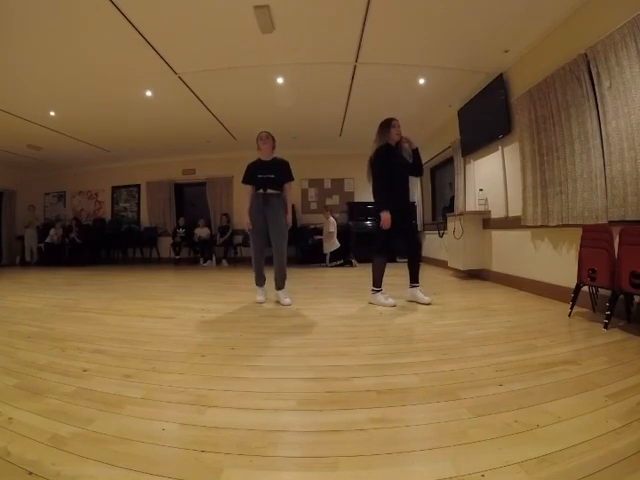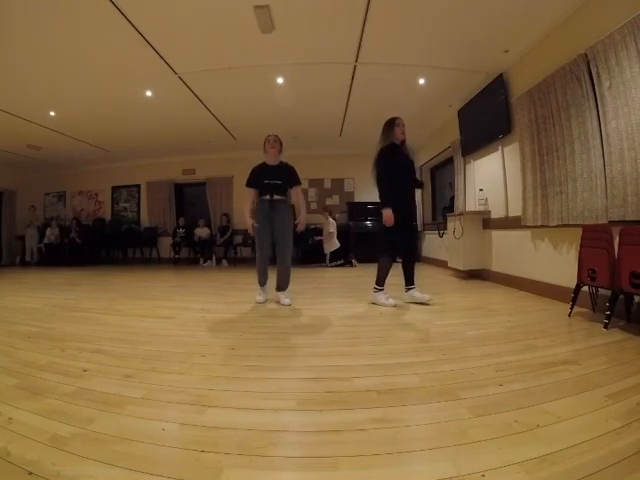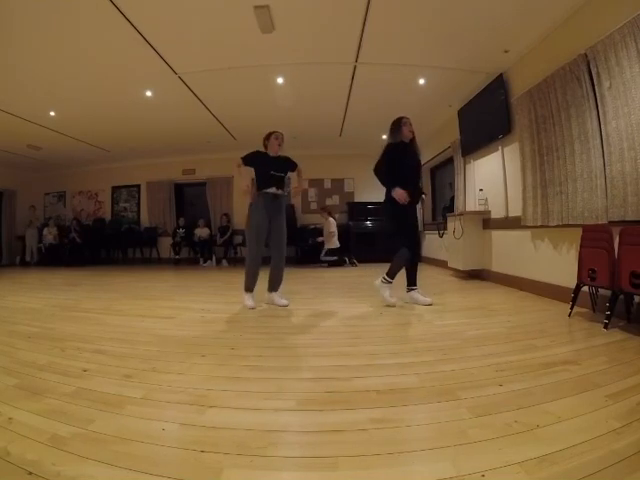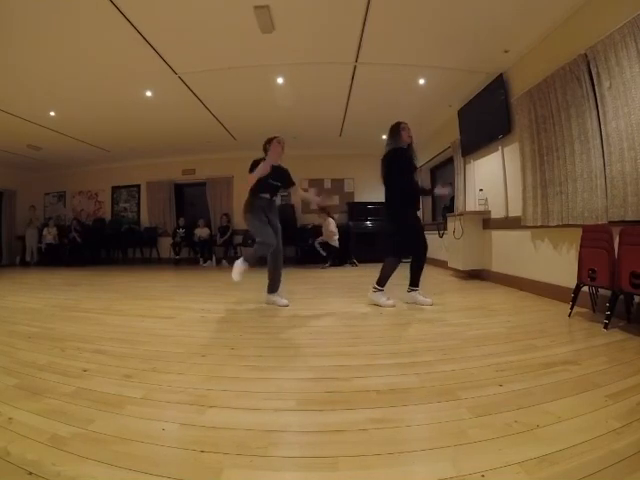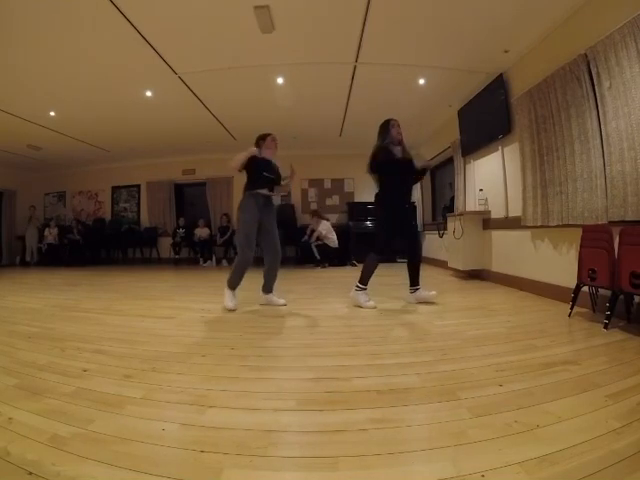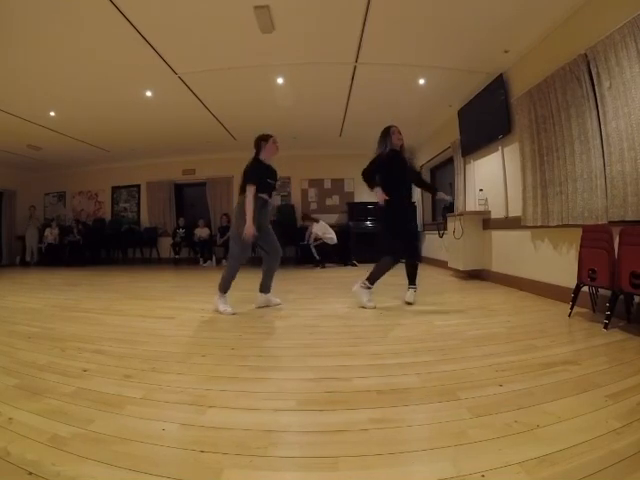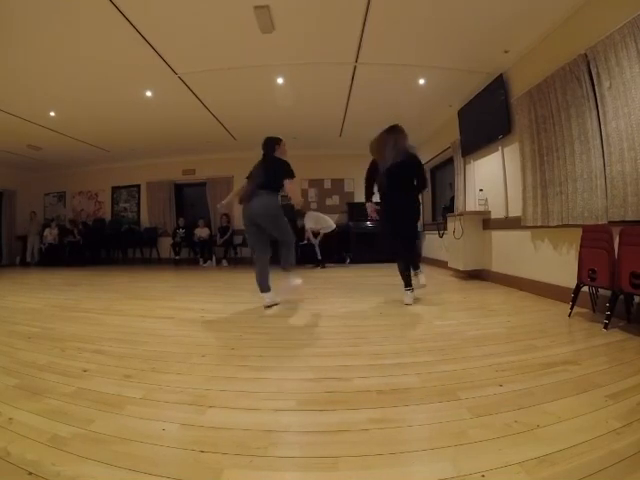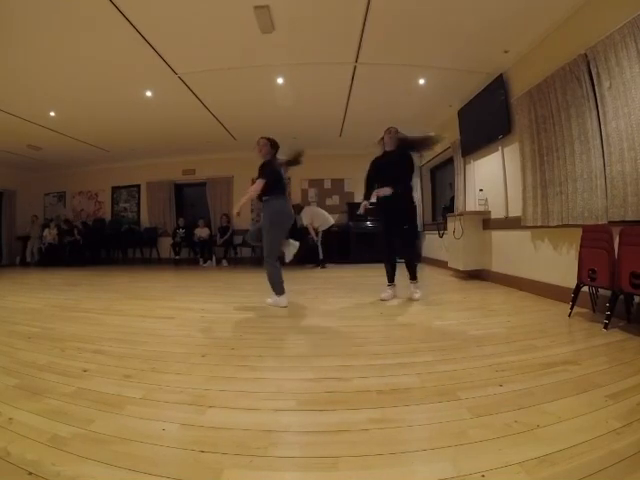
dt=0.3s
person 1, frame 1
left shoulder: (400, 155)
right shoulder: (381, 154)
left elbow: (418, 172)
right elbow: (378, 185)
left wrist: (413, 148)
right wrist: (383, 210)
left hip: (404, 208)
right hip: (388, 209)
left knee: (414, 245)
right knee: (383, 248)
left ankle: (414, 288)
right ankle: (376, 292)
person 1, frame 2
left shoulder: (404, 153)
right shoulder: (387, 152)
right elbow: (382, 181)
left wrist: (422, 184)
right wrist: (386, 206)
left hip: (407, 207)
right hip: (393, 208)
left knee: (410, 248)
right knee: (391, 248)
left ankle: (410, 290)
right ankle: (378, 291)
person 1, frame 3
left shoulder: (412, 151)
right shoulder: (394, 148)
right elbow: (379, 170)
left wrist: (419, 193)
right wrist: (393, 188)
left hip: (409, 205)
right hip: (397, 205)
left knee: (414, 246)
right knee: (409, 244)
left ankle: (411, 290)
right ankle: (386, 281)
person 1, frame 4
left shoulder: (405, 156)
right shoulder: (394, 155)
right elbow: (393, 181)
left wrist: (432, 191)
left hip: (407, 210)
right hip: (398, 210)
left knee: (420, 248)
right knee: (399, 249)
left ankle: (413, 291)
right ankle: (377, 291)
person 1, frame 5
left shoulder: (404, 155)
right shoulder: (383, 151)
left elbow: (412, 178)
right elbow: (374, 168)
left wrist: (422, 169)
right wrist: (394, 156)
left hip: (403, 206)
right hip: (388, 205)
left knee: (414, 246)
right knee: (381, 246)
left ankle: (415, 290)
right ankle: (360, 290)
person 1, frame 6
left shoulder: (403, 160)
right shoulder: (387, 157)
left elbow: (417, 179)
right elbow: (366, 173)
left wrist: (436, 192)
right wrist: (376, 187)
left hip: (404, 211)
right hip: (394, 211)
left knee: (411, 250)
right knee: (395, 252)
left ankle: (411, 289)
right ankle: (364, 287)
person 1, frame 7
left shoulder: (378, 160)
right shoulder: (410, 158)
left elbow: (369, 181)
right elbow: (422, 183)
left wrist: (369, 202)
left hip: (389, 210)
right hip: (410, 208)
left knee: (400, 247)
right knee: (411, 242)
left ankle: (408, 290)
right ankle: (417, 272)
person 1, frame 8
left shoulder: (404, 156)
right shoulder: (378, 161)
left elbow: (405, 181)
right elbow: (370, 182)
left wrist: (391, 189)
right wrist: (366, 199)
left hip: (405, 207)
right hip: (386, 210)
left knee: (408, 246)
right knee: (388, 247)
left ankle: (414, 283)
right ankle: (391, 286)
person 2, frame 1
left shoulder: (282, 164)
right shoulder: (252, 167)
left elbow: (287, 190)
right elbow: (249, 192)
left wrist: (289, 212)
right wrist: (247, 214)
left hip: (277, 204)
right hip: (258, 205)
left knee: (280, 248)
right knee: (257, 249)
left ankle: (280, 289)
right ankle: (260, 288)
person 2, frame 2
left shoulder: (287, 169)
right shoulder: (258, 170)
left elbow: (297, 192)
right elbow: (251, 195)
left wrist: (302, 214)
right wrist: (248, 216)
left hip: (282, 210)
right hip: (262, 210)
left knee: (285, 253)
right knee: (263, 253)
left ankle: (282, 291)
right ankle: (262, 288)
person 2, frame 3
left shoulder: (285, 161)
right shoulder: (258, 156)
left elbow: (298, 170)
right elbow: (240, 164)
left wrist: (299, 185)
right wrist: (245, 183)
left hip: (279, 205)
right hip: (261, 203)
left knee: (279, 251)
right knee: (255, 249)
left ankle: (273, 293)
right ankle: (248, 293)
person 2, frame 4
left shoulder: (283, 171)
right shoulder: (259, 163)
left elbow: (296, 191)
right elbow: (249, 184)
left wrist: (313, 198)
right wrist: (261, 170)
left hip: (271, 210)
right hip: (255, 208)
left knee: (277, 253)
right knee: (268, 242)
left ankle: (273, 294)
right ankle: (243, 262)
person 2, frame 5
left shoulder: (274, 167)
right shoulder: (253, 158)
left elbow: (279, 184)
right elbow: (235, 165)
left wrist: (289, 177)
right wrist: (250, 151)
left hip: (268, 207)
right hip: (250, 205)
left knee: (274, 253)
right knee: (246, 252)
left ankle: (267, 294)
right ankle: (230, 290)
person 2, frame 6
left shoulder: (272, 170)
right shoulder: (255, 165)
right elbow: (249, 194)
right wrist: (249, 222)
left hip: (261, 214)
right hip: (249, 213)
left knee: (275, 253)
right knee: (239, 255)
left ankle: (264, 295)
right ankle: (221, 297)
person 2, frame 7
left shoulder: (259, 166)
right shoulder: (281, 164)
left elbow: (245, 186)
right elbow: (291, 188)
left wrist: (227, 200)
right wrist: (298, 200)
left hip: (249, 208)
right hip: (267, 205)
left knee: (260, 252)
right knee: (287, 239)
left ankle: (267, 295)
right ankle: (290, 275)
person 2, frame 8
left shoulder: (267, 166)
right shoulder: (275, 167)
left elbow: (257, 188)
left wrist: (239, 205)
left hip: (276, 211)
right hip: (279, 211)
left knee: (270, 255)
right knee: (252, 235)
left ankle: (280, 296)
right ankle: (287, 244)
